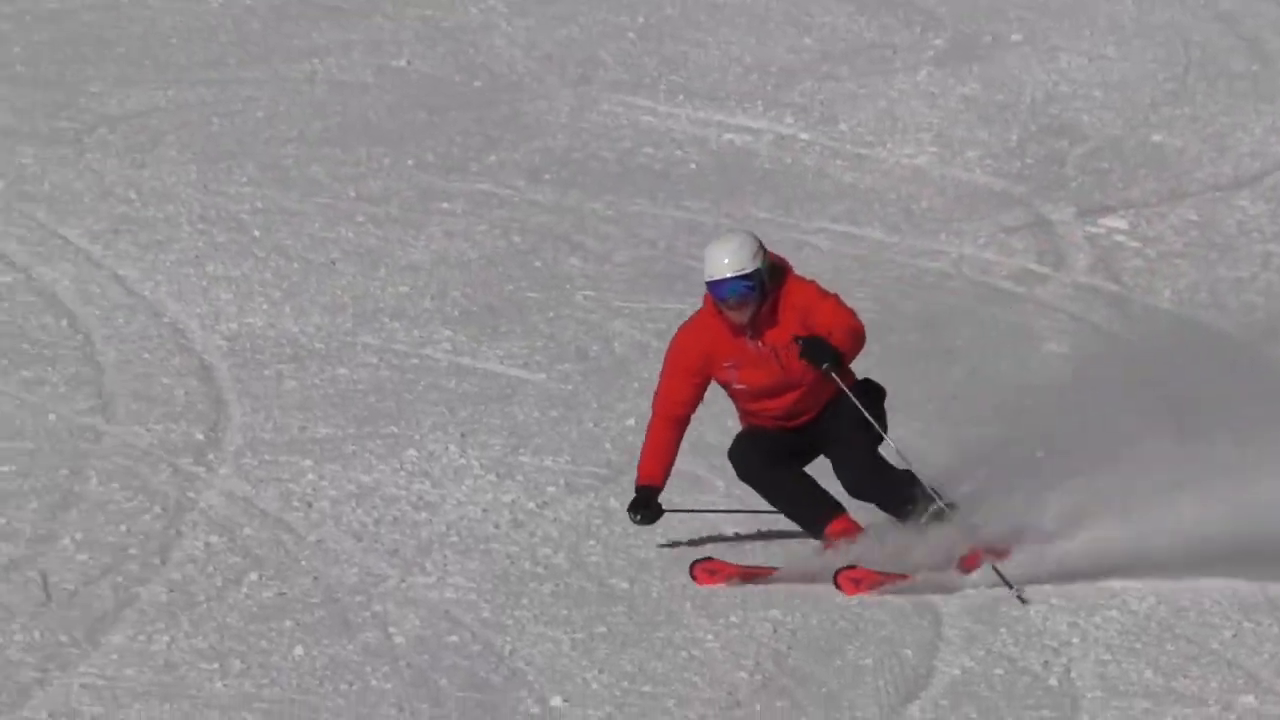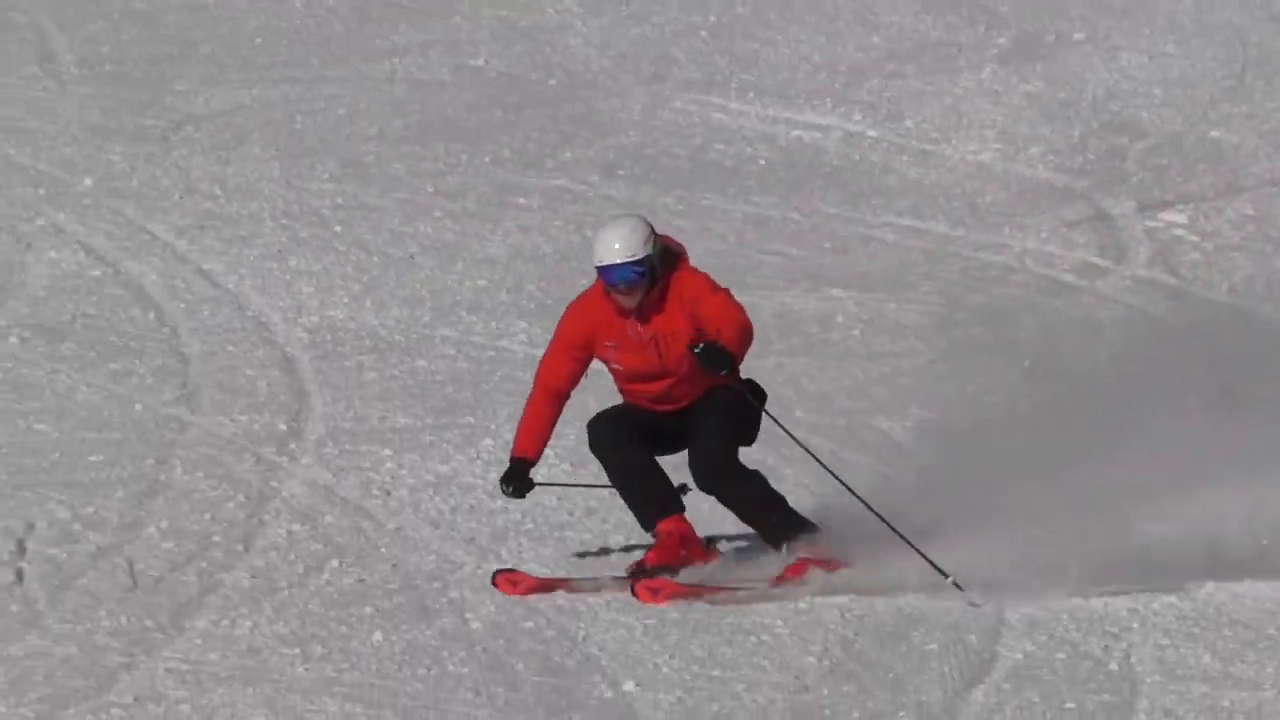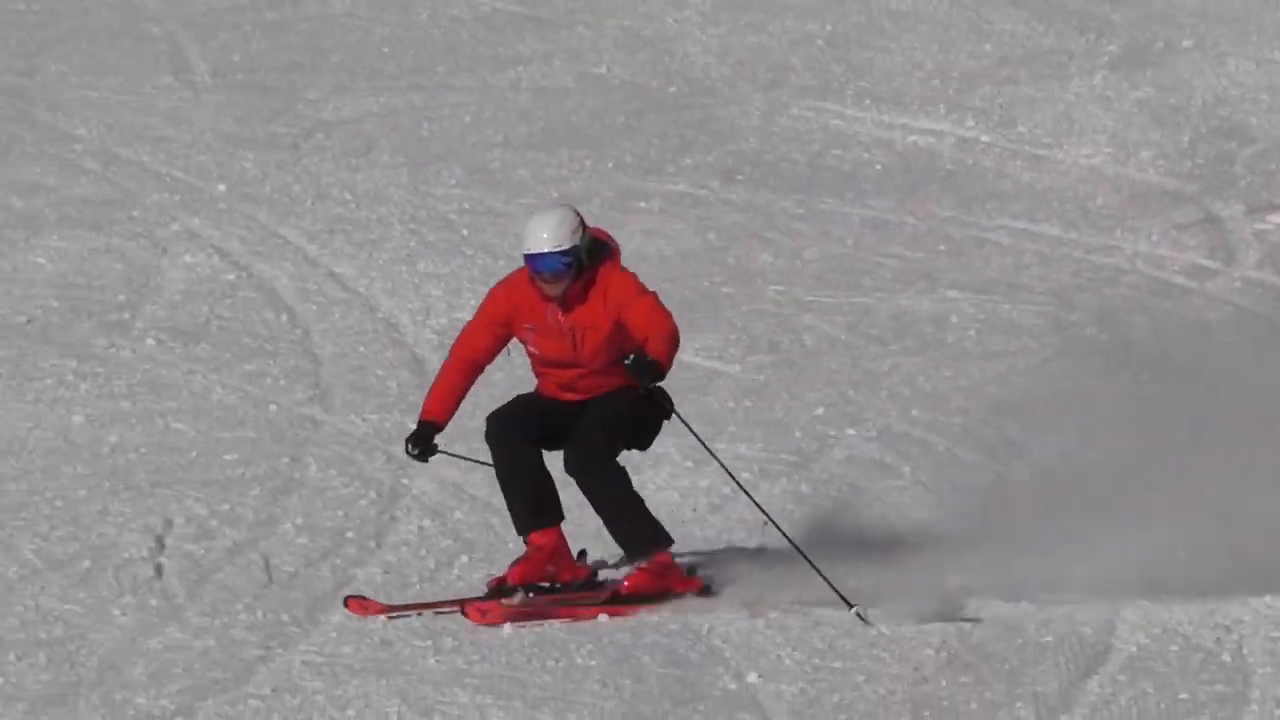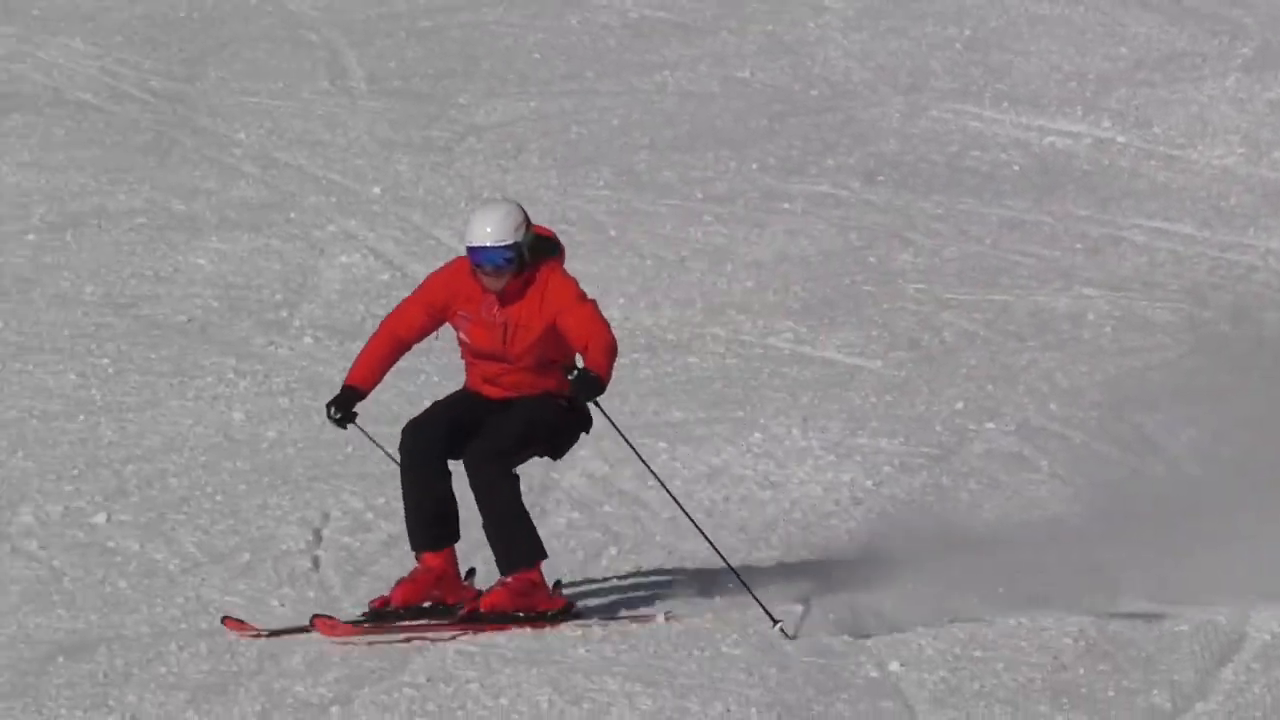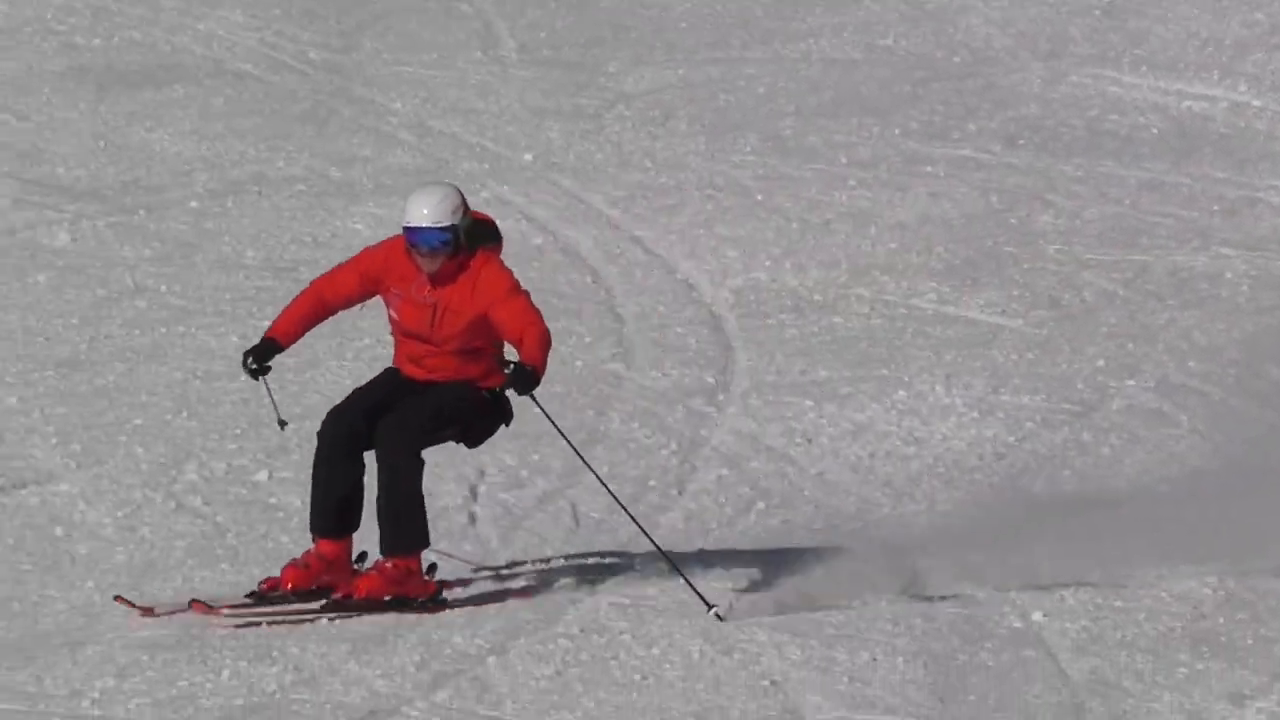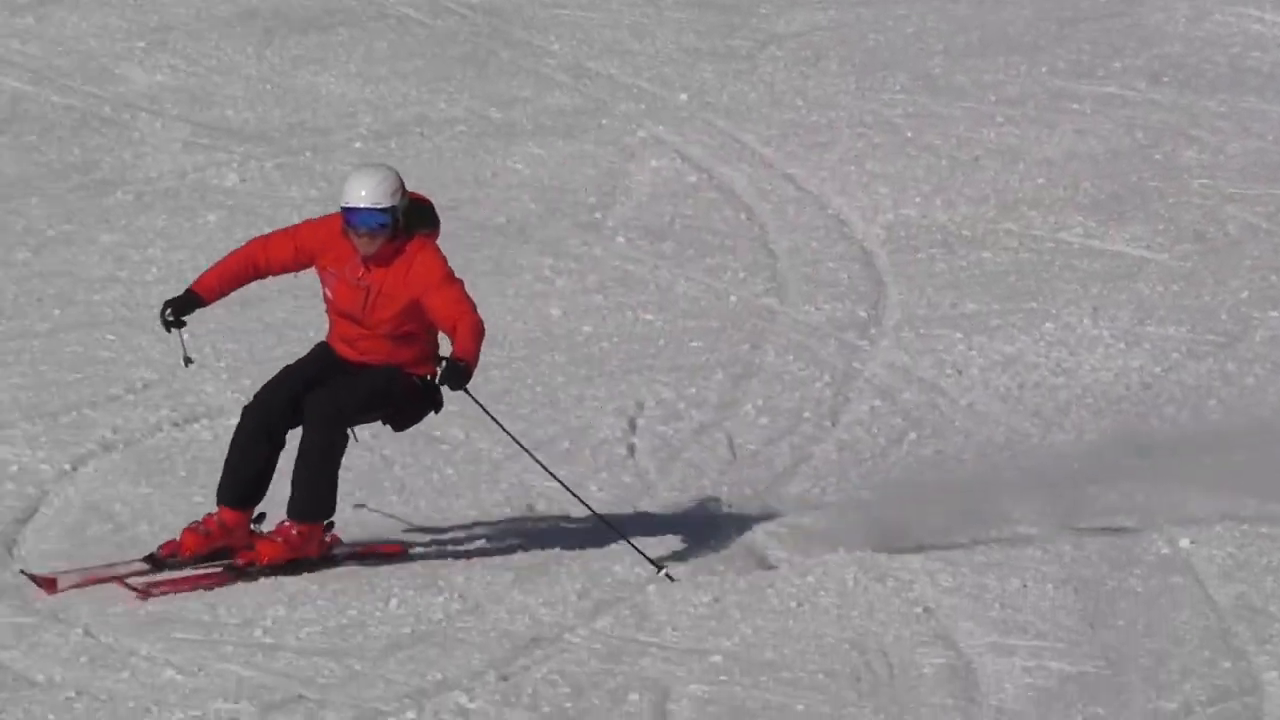
dt=0.1s
person 1, frame 1
left shoulder: (796, 295)
right shoulder: (696, 338)
left elbow: (849, 328)
right elbow: (670, 413)
left wrist: (833, 352)
right wrist: (648, 487)
left hip: (834, 406)
right hip: (772, 429)
left knee: (859, 473)
right knee: (746, 456)
right ankle: (841, 532)
person 1, frame 2
left shoulder: (687, 286)
right shoulder: (586, 313)
left elbow: (736, 325)
right elbow: (550, 384)
left wrist: (724, 354)
right wrist: (522, 460)
left hip: (713, 400)
right hip: (650, 414)
left knee: (712, 467)
right knee: (604, 432)
left ankle: (806, 543)
right ankle: (675, 538)
person 1, frame 3
left shoulder: (614, 283)
right shoulder: (515, 292)
left elbow: (661, 329)
right elbow: (467, 356)
left wrist: (653, 363)
right wrist: (429, 423)
left hip: (619, 398)
right hip: (555, 402)
left knee: (586, 457)
right knee: (502, 427)
left ankle: (659, 562)
right ankle: (546, 551)
person 1, frame 4
left shoulder: (552, 284)
right shoulder: (456, 280)
left elbow: (598, 337)
right elbow: (400, 329)
left wrist: (595, 375)
right wrist: (354, 389)
left hip: (547, 402)
right hip: (485, 397)
left knee: (485, 456)
right knee: (418, 440)
left ankle: (526, 583)
right ankle: (433, 572)
person 1, frame 5
left shoulder: (486, 272)
right shoulder: (391, 257)
left elbow: (530, 328)
right elbow: (326, 291)
left wrist: (529, 369)
right wrist: (272, 342)
left hip: (468, 390)
right hip: (409, 378)
left knee: (394, 435)
right knee: (338, 430)
left ankle: (401, 567)
right ankle: (329, 557)
person 1, frame 6
left shoulder: (421, 259)
right shoulder: (330, 235)
left elbow: (466, 322)
right elbow: (261, 254)
left wrist: (461, 365)
right wrist: (197, 294)
left hip: (400, 374)
right hip: (341, 358)
left knee: (323, 412)
right knee: (264, 412)
left ankle: (302, 531)
right ankle: (227, 524)
